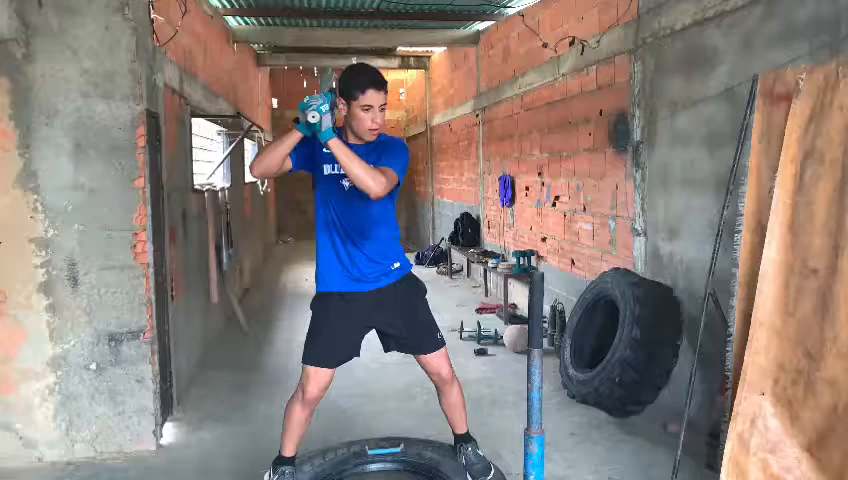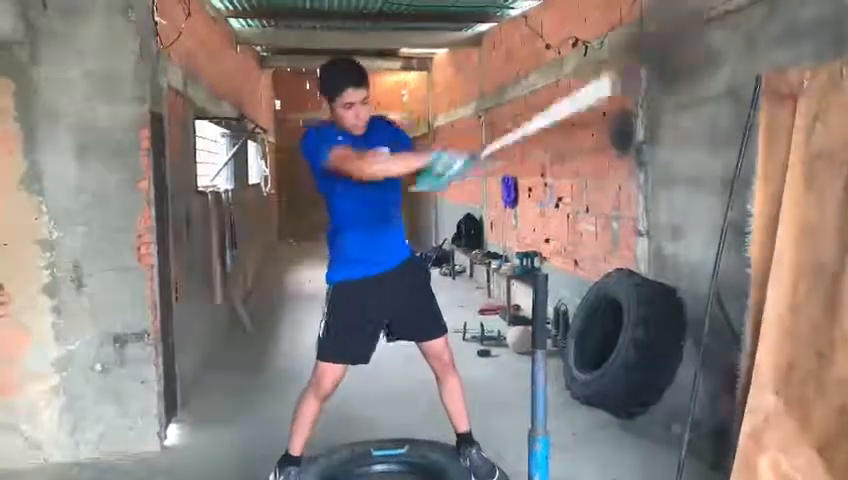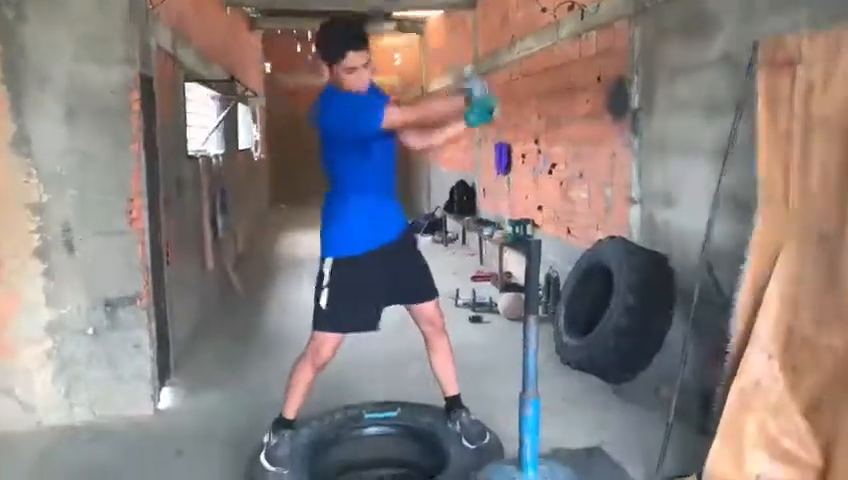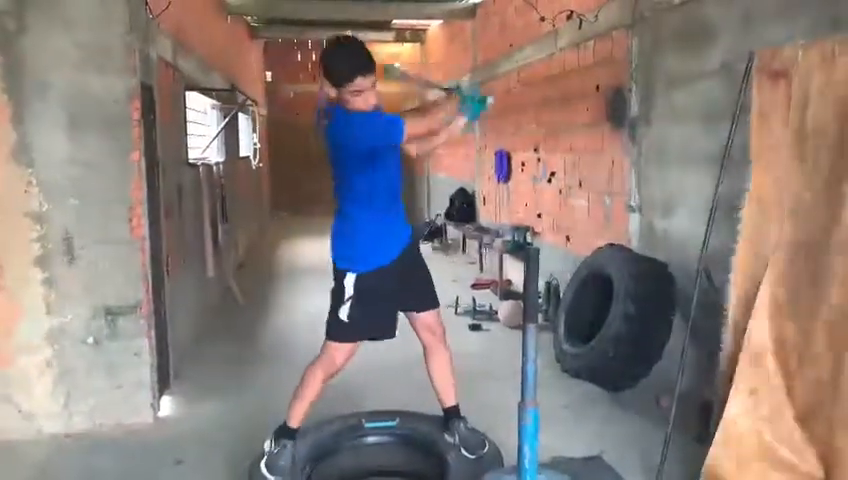
dt=1s
person 1, frame 1
left shoulder: (394, 149)
right shoulder: (317, 146)
left elbow: (378, 187)
right elbow: (259, 170)
left wrist: (330, 139)
right wrist: (303, 128)
left hip: (394, 283)
right hip: (338, 292)
left knee: (443, 372)
right knee: (310, 390)
left ankle: (464, 444)
person 1, frame 2
left shoulder: (385, 130)
right shoulder: (318, 138)
left elbow: (418, 178)
right elbow: (359, 167)
left wrist: (433, 168)
right wrist: (431, 158)
left hip: (402, 266)
right hip: (352, 278)
left knee: (443, 360)
right knee: (323, 382)
left ankle: (467, 445)
person 1, frame 3
left shoulder: (371, 97)
right shoulder: (332, 104)
left elbow: (418, 141)
right elbow: (412, 114)
left wrist: (467, 117)
right wrist: (464, 101)
left hip: (394, 235)
right hip: (348, 247)
left knee: (433, 323)
right knee: (321, 350)
left ankle: (456, 409)
right ankle: (283, 429)
person 1, frame 4
left shoulder: (364, 113)
right shoulder: (350, 125)
left elbow: (416, 148)
right elbow: (426, 122)
left wrist: (465, 113)
right wrist: (453, 98)
left hip: (399, 245)
right hip: (362, 260)
left knee: (434, 331)
right knee: (334, 359)
left ankle: (453, 420)
right ankle: (285, 436)
